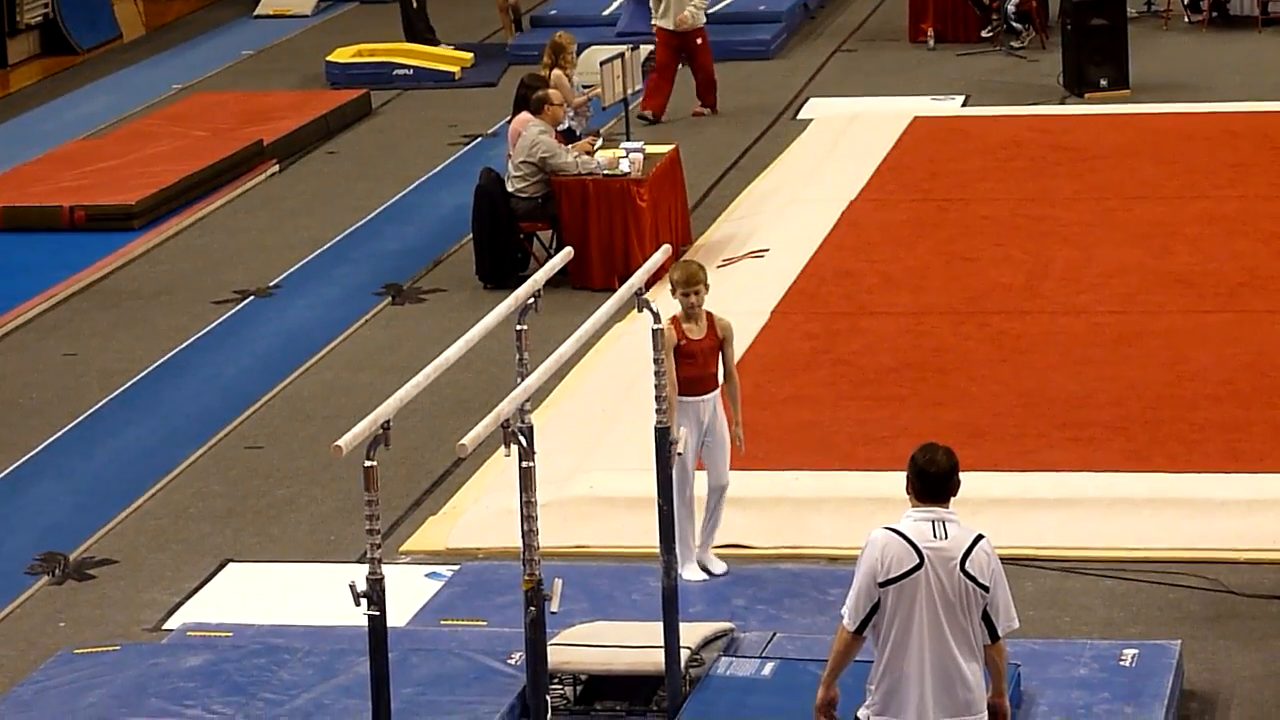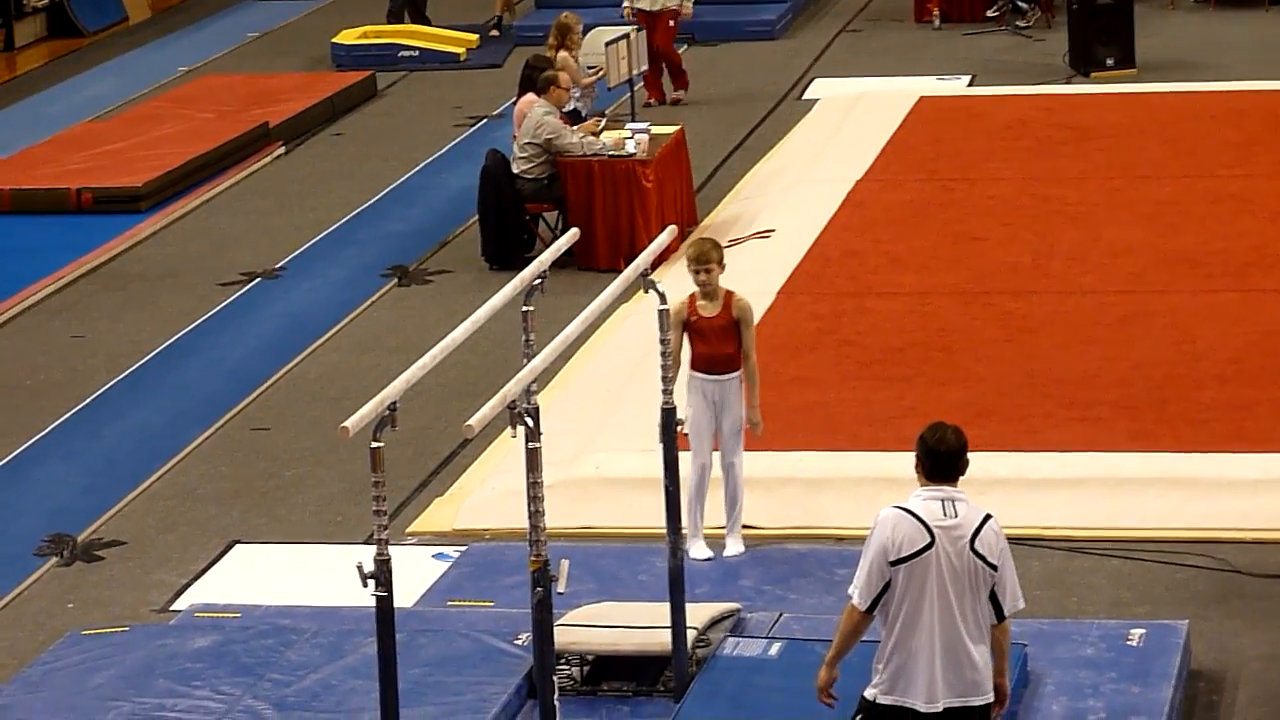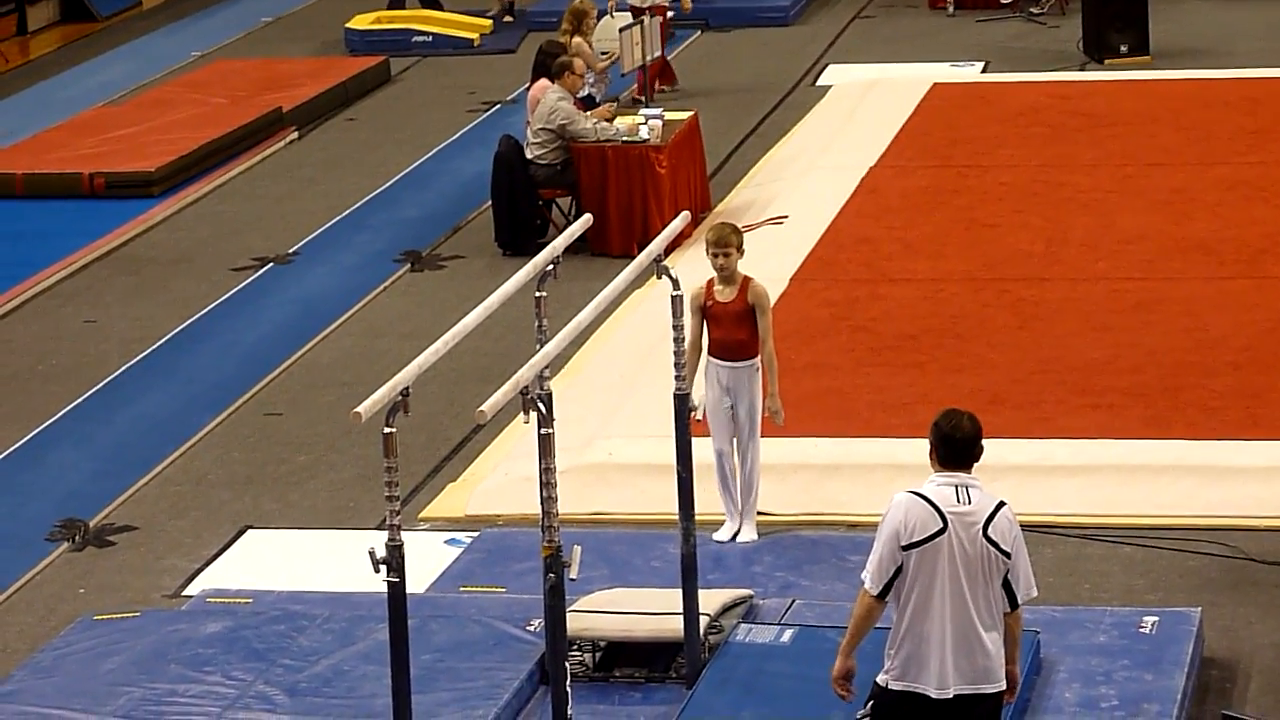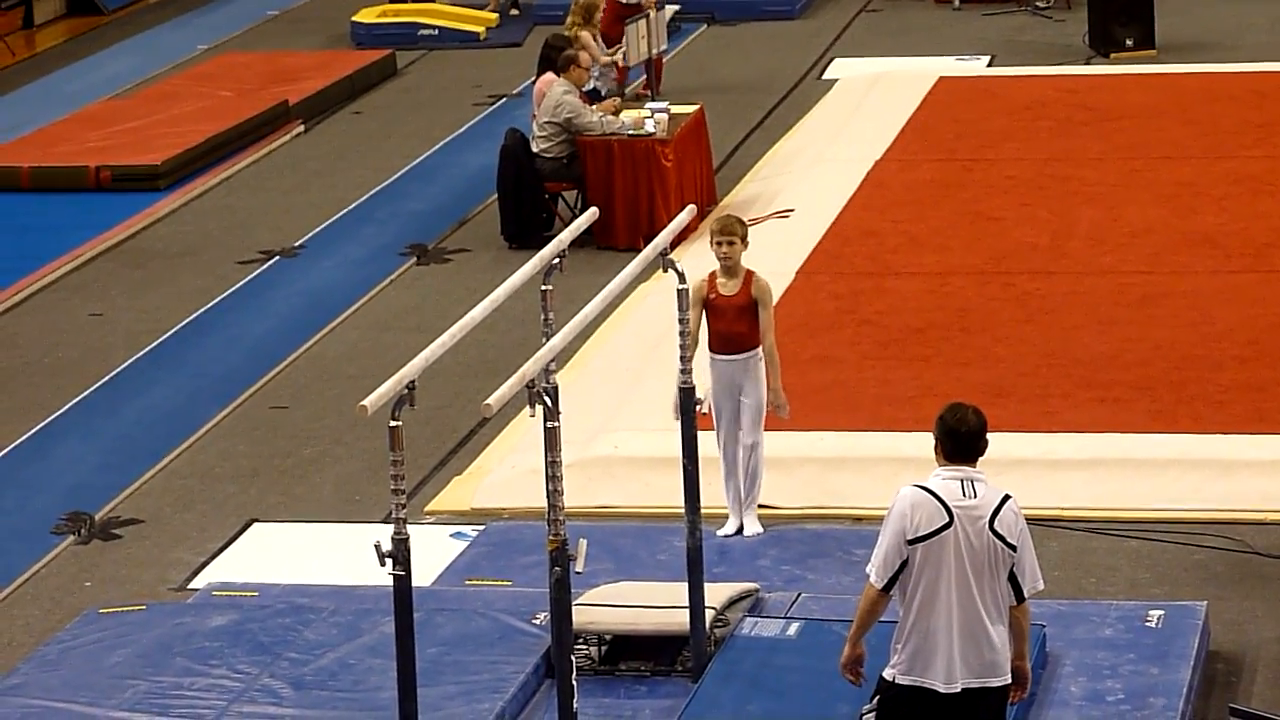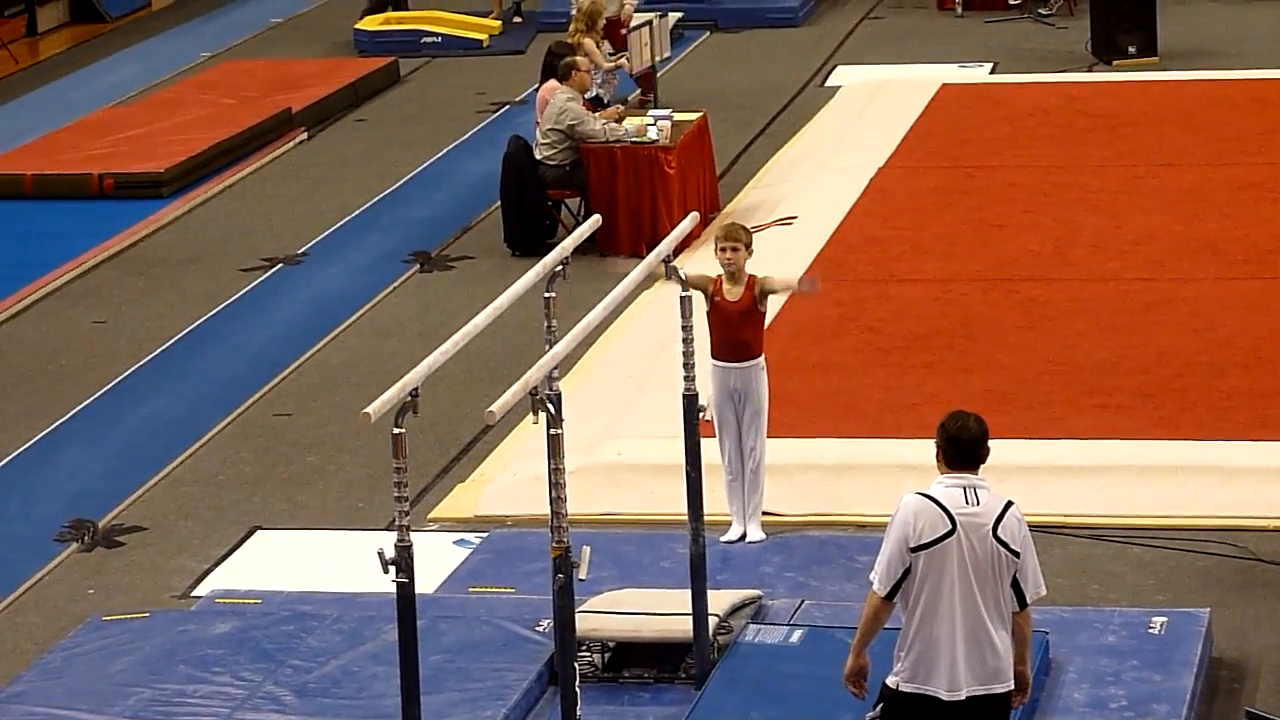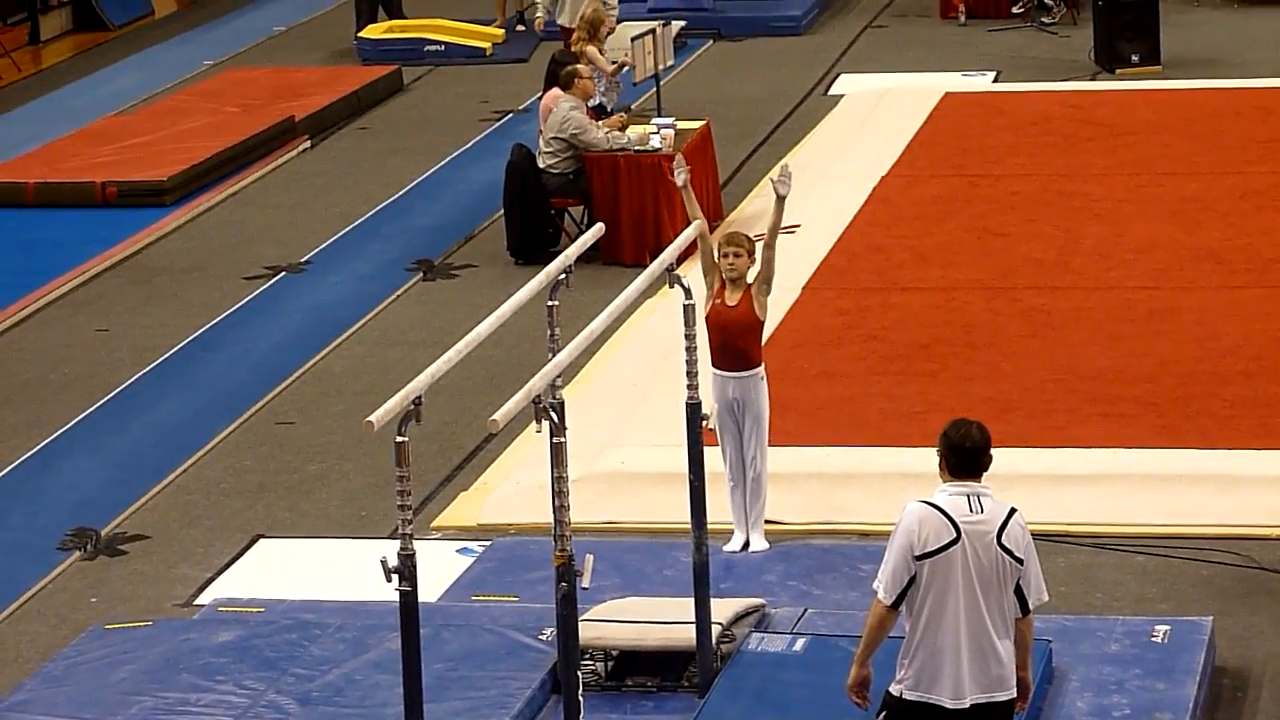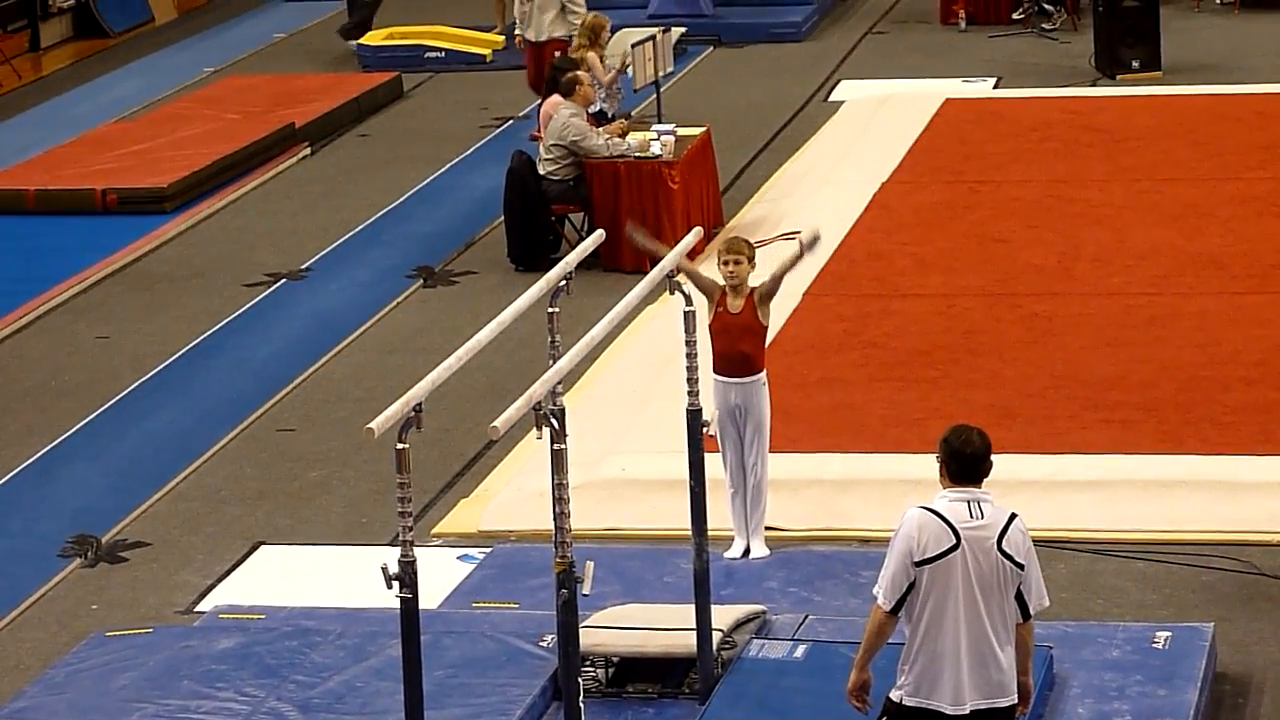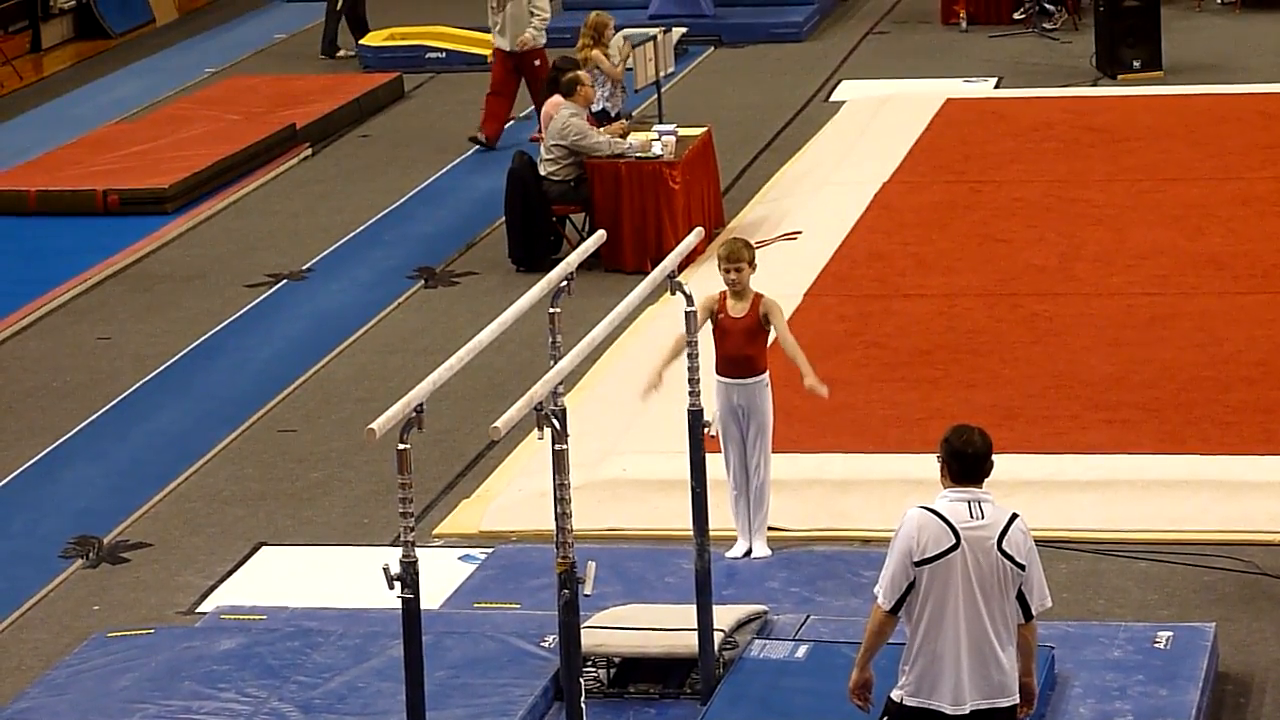
dt=0.3s
person 1, frame 1
left shoulder: (721, 326)
right shoulder: (669, 332)
left elbow: (731, 375)
right elbow: (669, 385)
left wrist: (737, 422)
right wrist: (670, 433)
left hip: (713, 405)
right hip: (684, 409)
left knee: (720, 481)
right knee: (683, 486)
left ankle: (705, 548)
right ankle: (686, 559)
person 1, frame 2
left shoulder: (739, 306)
right shoulder: (682, 310)
left elbow: (750, 357)
right elbow: (673, 357)
left wrist: (754, 404)
left hip: (731, 386)
right hip: (699, 386)
left knee: (732, 461)
right knee: (700, 464)
left ankle: (734, 532)
right ankle: (695, 536)
person 1, frame 3
left shoulder: (755, 292)
right shoulder: (700, 295)
left elbow: (767, 344)
right elbow: (694, 344)
left wrist: (773, 393)
left hip: (747, 373)
right hip: (716, 373)
left knee: (748, 448)
right knee: (720, 448)
left ankle: (748, 519)
right ankle: (732, 516)
person 1, frame 4
left shoulder: (758, 284)
right shoulder: (702, 287)
left elbow: (768, 337)
right elbow: (692, 336)
left wrist: (773, 386)
left hip: (749, 366)
right hip: (718, 367)
left knee: (749, 441)
right knee: (726, 444)
left ankle: (749, 510)
right ankle: (735, 512)
person 1, frame 5
left shoulder: (759, 286)
right shoulder: (709, 286)
left elbow: (782, 284)
left wrist: (800, 284)
left hip: (752, 372)
right hip: (720, 373)
left knee: (753, 449)
right knee: (730, 451)
left ankle: (753, 520)
right ankle: (737, 520)
person 1, frame 6
left shoulder: (758, 292)
right shoulder: (713, 288)
left elbow: (770, 243)
right elbow: (701, 234)
left wrist: (780, 200)
right wrist: (685, 188)
left hip: (751, 383)
right hip: (721, 384)
left knee: (755, 460)
right knee: (732, 461)
left ankle: (756, 530)
right ankle: (740, 529)
person 1, frame 7
left shoulder: (761, 298)
right shoulder: (713, 295)
left elbow: (778, 275)
right elbow: (685, 266)
left wrist: (799, 253)
right wrist: (650, 245)
left hip: (753, 388)
right hip: (722, 389)
left knee: (756, 466)
right knee: (733, 468)
left ankle: (756, 536)
right ankle: (739, 535)
person 1, frame 8
left shoulder: (765, 306)
right shoulder: (712, 303)
left elbow: (786, 340)
right elbow: (687, 337)
left wrist: (808, 375)
right wrist: (660, 370)
left hip: (756, 388)
right hip: (725, 389)
left knee: (758, 465)
right knee: (734, 466)
left ankle: (759, 536)
right ankle: (742, 534)
person 2, frame 1
left shoulder: (883, 543)
right shoulder: (980, 549)
left elbow: (854, 629)
right elbow: (993, 637)
left wrist: (827, 683)
right wrist: (999, 693)
person 2, frame 2
left shoulder: (893, 523)
right shoulder: (988, 529)
left elbow: (862, 607)
right elbow: (999, 617)
left wrist: (830, 664)
right wrist: (1000, 675)
left hip: (900, 688)
right hip: (970, 690)
person 2, frame 3
left shoulder: (906, 507)
right shoulder: (1002, 516)
left elbow: (875, 593)
right elbow: (1012, 605)
left wrist: (845, 654)
right wrist: (1011, 663)
left hip: (912, 675)
right hip: (981, 677)
person 2, frame 4
left shoulder: (911, 501)
right shoulder: (1007, 509)
left elbow: (880, 587)
right elbow: (1018, 598)
left wrist: (854, 643)
right wrist: (1019, 658)
left hip: (918, 669)
right hip: (987, 670)
person 2, frame 5
left shoulder: (914, 509)
right shoulder: (1009, 516)
left elbow: (883, 596)
right elbow: (1021, 605)
left wrist: (857, 653)
right wrist: (1021, 664)
left hip: (921, 676)
right hip: (990, 678)
person 2, frame 6
left shoulder: (918, 517)
right shoulder: (1012, 523)
left elbow: (888, 604)
right elbow: (1023, 612)
left wrist: (860, 663)
right wrist: (1022, 669)
left hip: (925, 686)
right hip: (993, 686)
person 2, frame 7
left shoulder: (918, 523)
right shoulder: (1013, 528)
left elbow: (887, 610)
right elbow: (1024, 617)
left wrist: (861, 667)
right wrist: (1023, 674)
left hip: (925, 691)
right hip: (994, 691)
person 2, frame 8
left shoulder: (918, 523)
right shoulder: (1014, 528)
left elbow: (887, 609)
right elbow: (1027, 617)
left wrist: (862, 666)
right wrist: (1027, 674)
left hip: (926, 692)
right hip: (996, 693)
